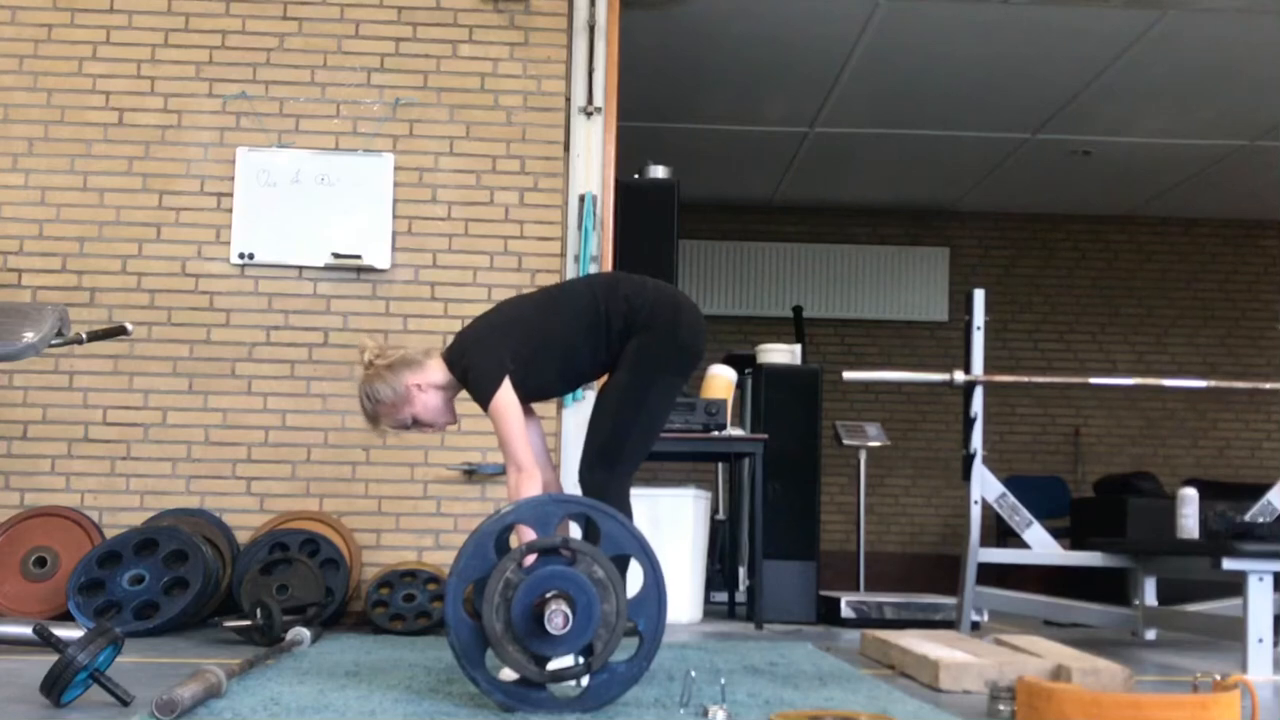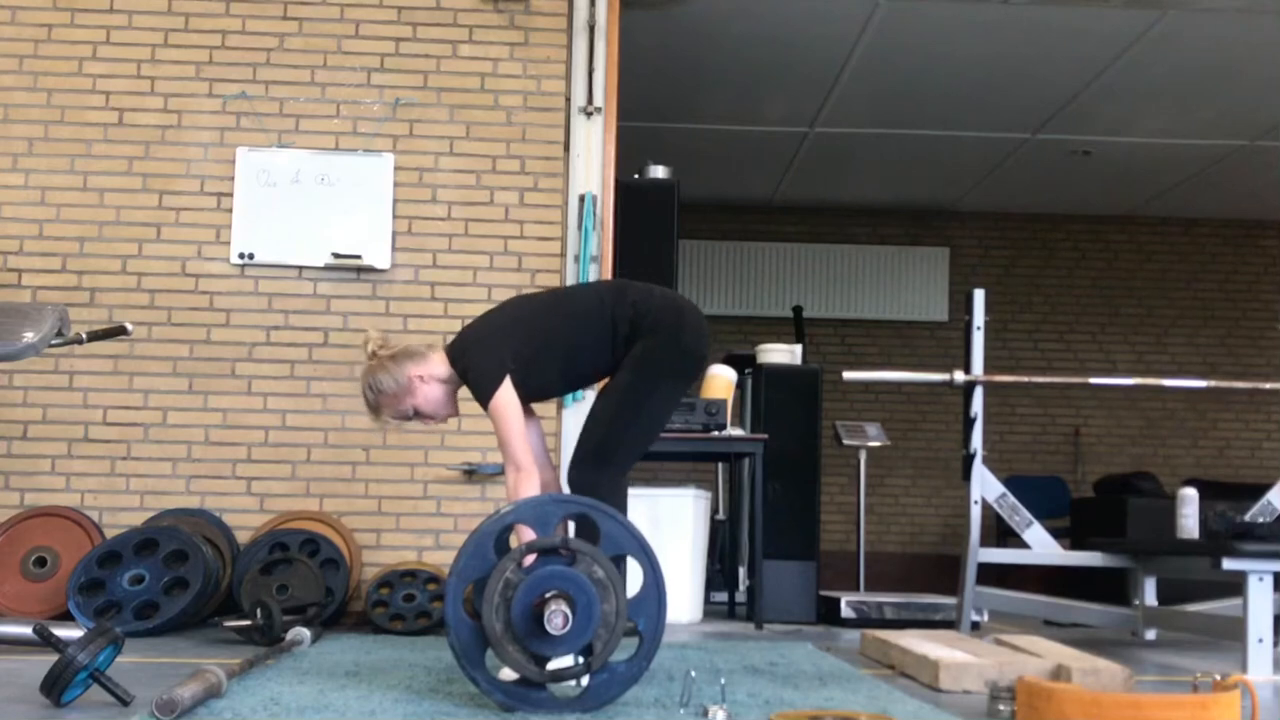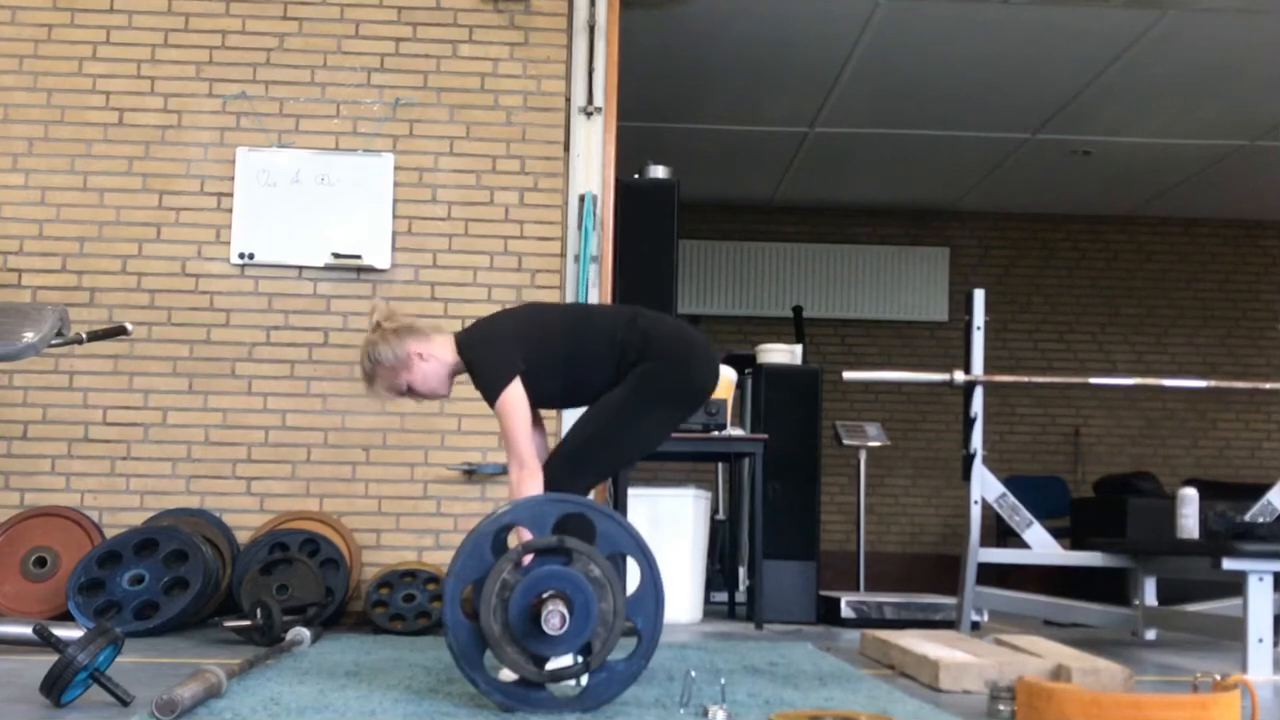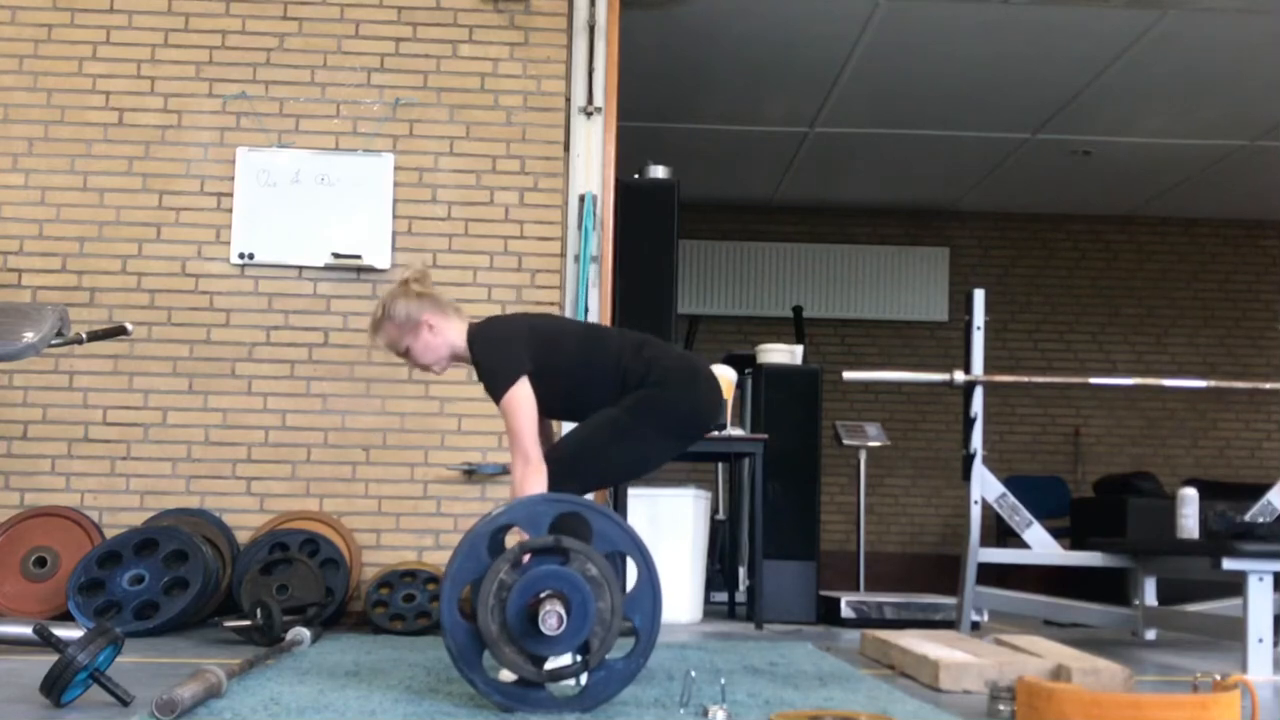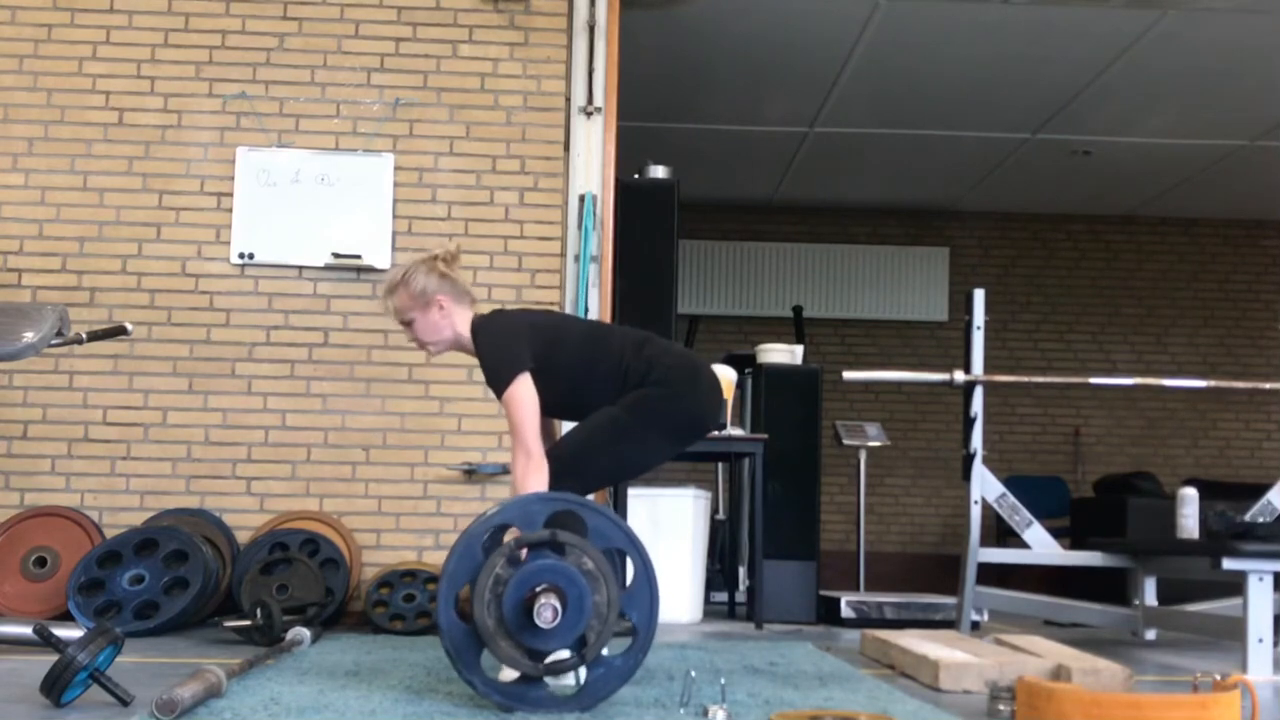
dt=0.2s
person 1, frame 1
left shoulder: (477, 361)
right shoulder: (484, 360)
left elbow: (523, 472)
right elbow: (540, 470)
left hip: (662, 329)
right hip: (659, 328)
left knee: (602, 478)
right knee: (600, 477)
person 1, frame 2
left shoulder: (478, 359)
right shoulder: (482, 355)
left elbow: (522, 471)
right elbow: (539, 469)
left hip: (668, 334)
right hip: (662, 336)
left knee: (591, 476)
right knee: (591, 478)
person 1, frame 3
left shoulder: (485, 353)
right shoulder: (490, 348)
left elbow: (525, 467)
right elbow: (538, 460)
left hip: (675, 365)
right hip: (674, 367)
left knee: (565, 479)
right knee: (559, 482)
person 1, frame 4
left shoulder: (494, 347)
right shoulder: (500, 342)
left elbow: (529, 464)
right elbow: (542, 459)
left hip: (676, 394)
right hip: (679, 394)
left knee: (554, 485)
right knee: (553, 488)
person 1, frame 5
left shoulder: (497, 341)
right shoulder: (503, 335)
left elbow: (530, 457)
right elbow: (542, 457)
left hip: (676, 391)
right hip: (682, 390)
left knee: (555, 484)
right knee: (555, 484)
